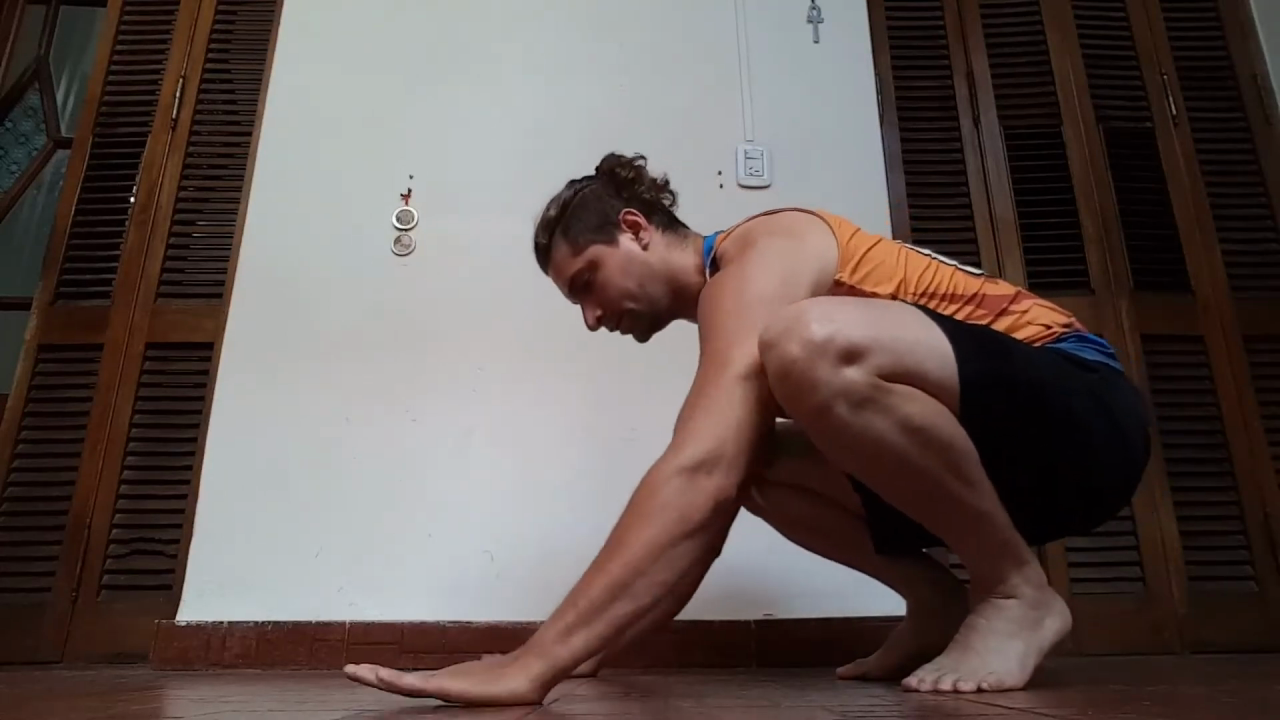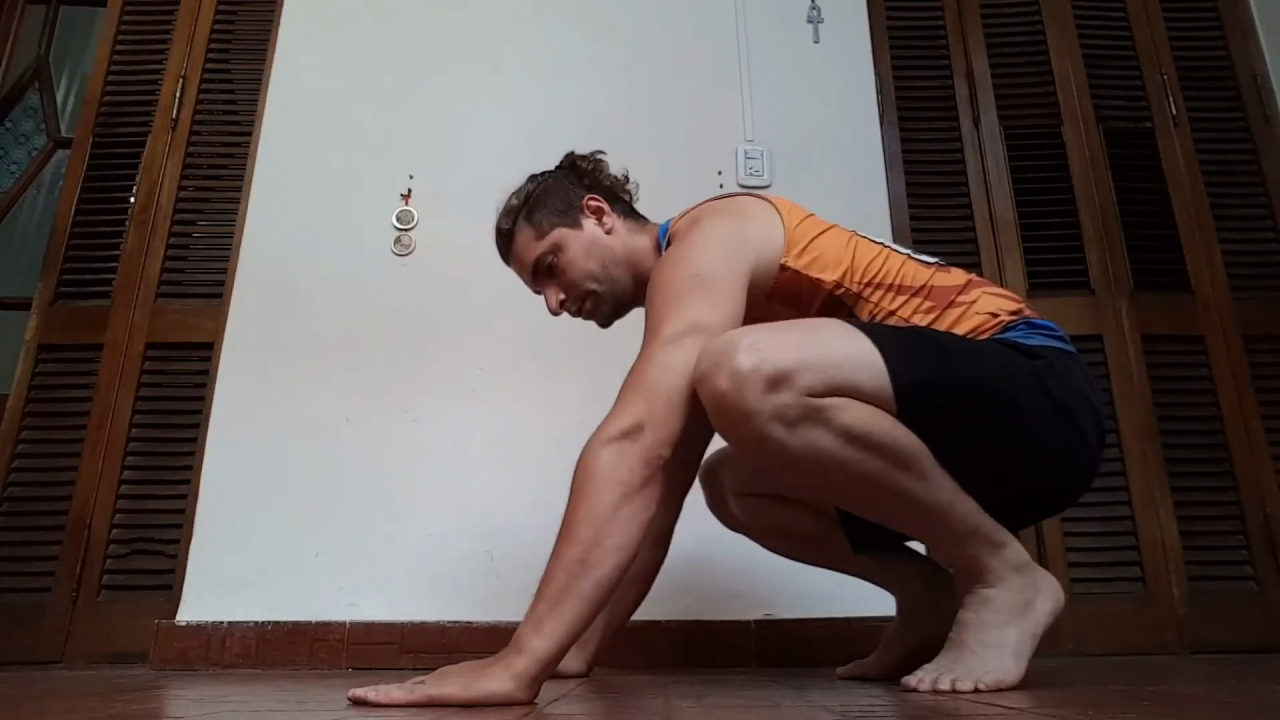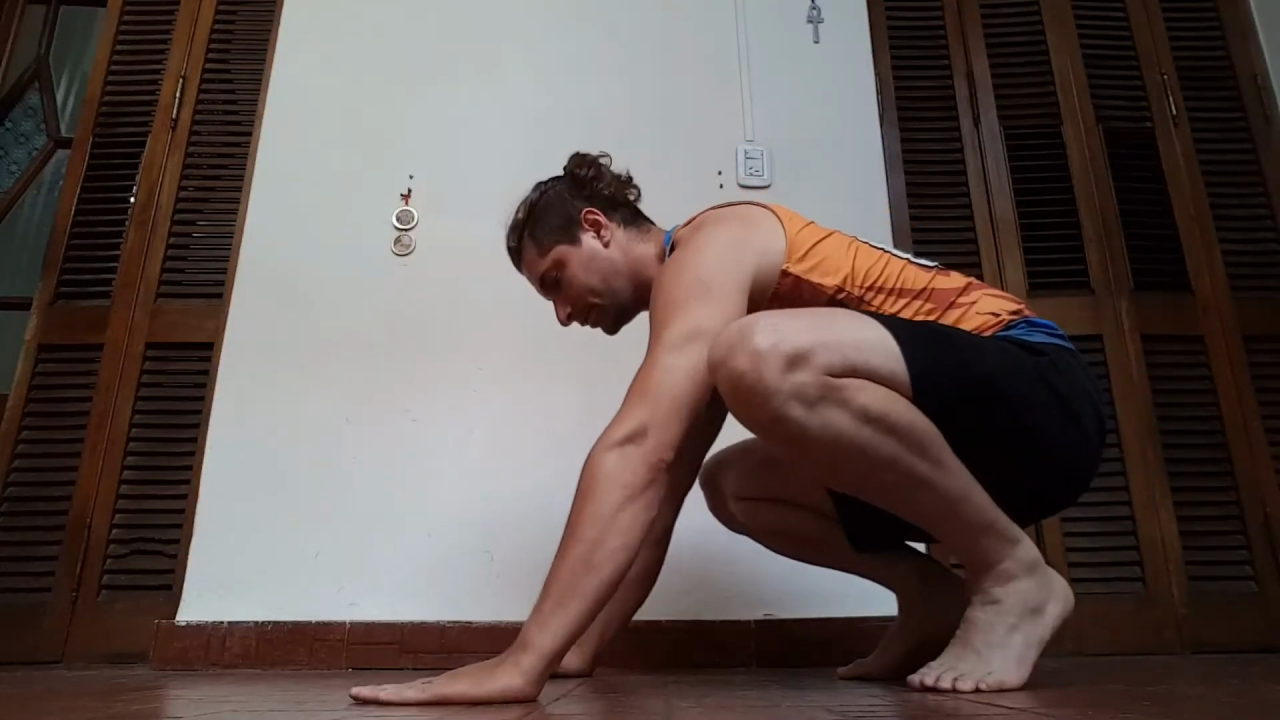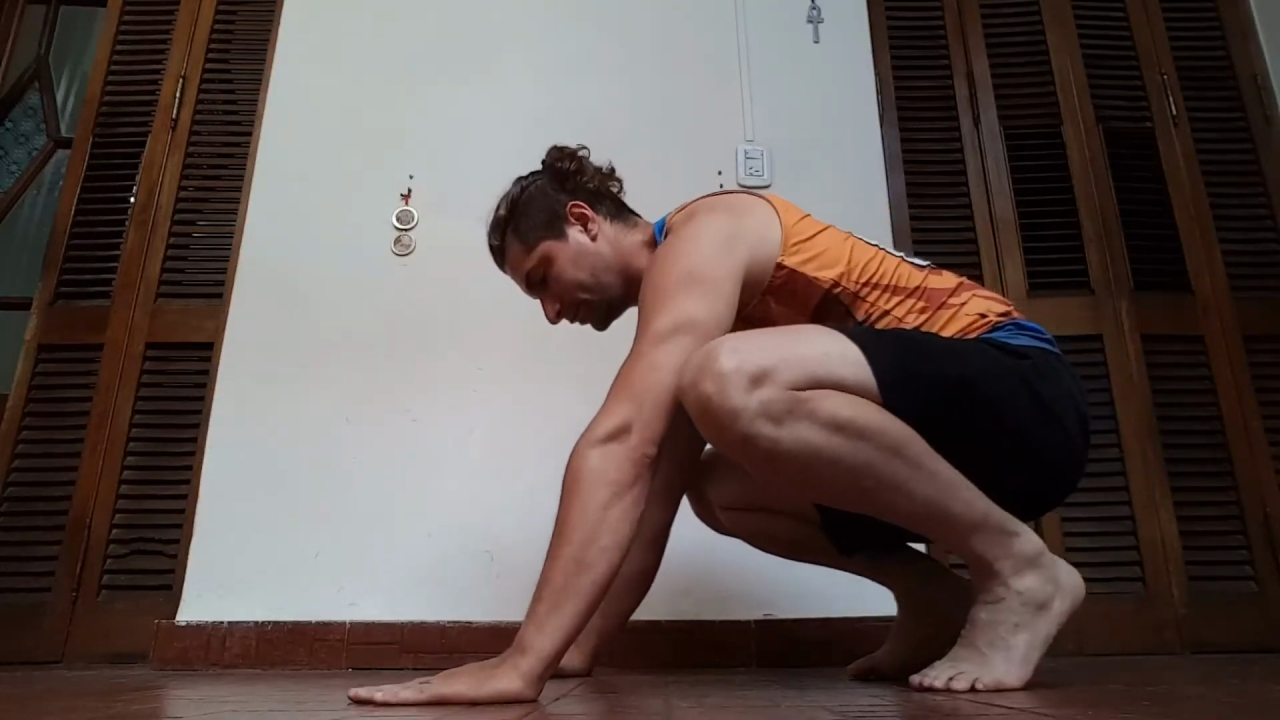
dt=0.4s
person 1, frame 1
left shoulder: (757, 257)
right shoulder: (736, 328)
left elbow: (697, 477)
right elbow: (703, 510)
left wrist: (536, 663)
right wrist: (581, 649)
left hip: (1080, 410)
right hip: (998, 446)
left knee: (811, 344)
right knee: (753, 465)
left ankle: (1015, 594)
right ankle: (941, 606)
person 1, frame 2
left shoulder: (708, 237)
right shoulder: (697, 313)
left elbow: (635, 444)
right elbow: (654, 495)
left wrist: (521, 661)
right wrist: (577, 651)
left hip: (1036, 394)
right hip: (964, 420)
left knee: (745, 376)
right knee: (729, 484)
left ankle: (1001, 578)
right ankle: (933, 600)
person 1, frame 3
left shoulder: (710, 246)
right shoulder: (704, 315)
left elbow: (637, 452)
right elbow: (656, 493)
left wrist: (523, 662)
right wrist: (580, 652)
left hip: (1036, 392)
right hip: (971, 429)
left knee: (763, 356)
right knee: (730, 485)
left ankle: (1010, 577)
right ankle: (934, 597)
person 1, frame 4
left shoulder: (701, 235)
right shoulder: (687, 314)
left elbow: (623, 445)
right elbow: (651, 488)
left wrist: (524, 661)
right wrist: (577, 650)
left hip: (1020, 394)
right hip: (957, 424)
left knee: (729, 383)
right knee: (716, 486)
left ankle: (1015, 569)
right ankle: (935, 597)
